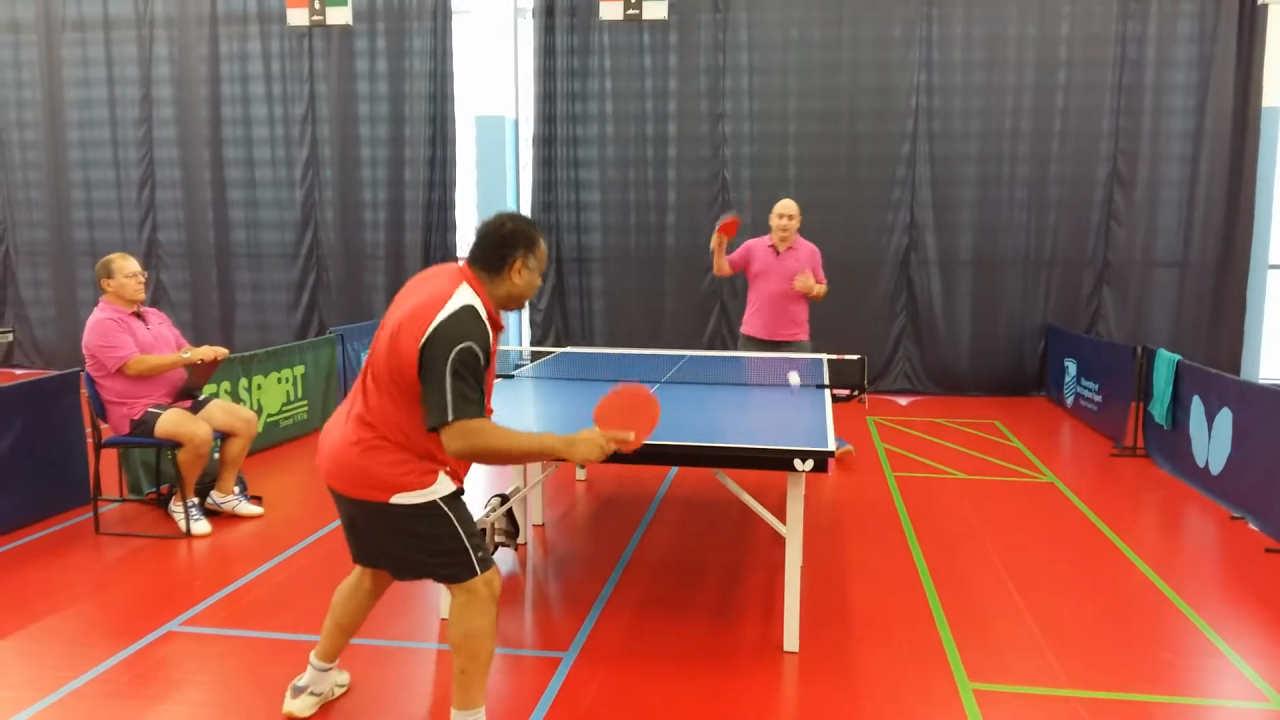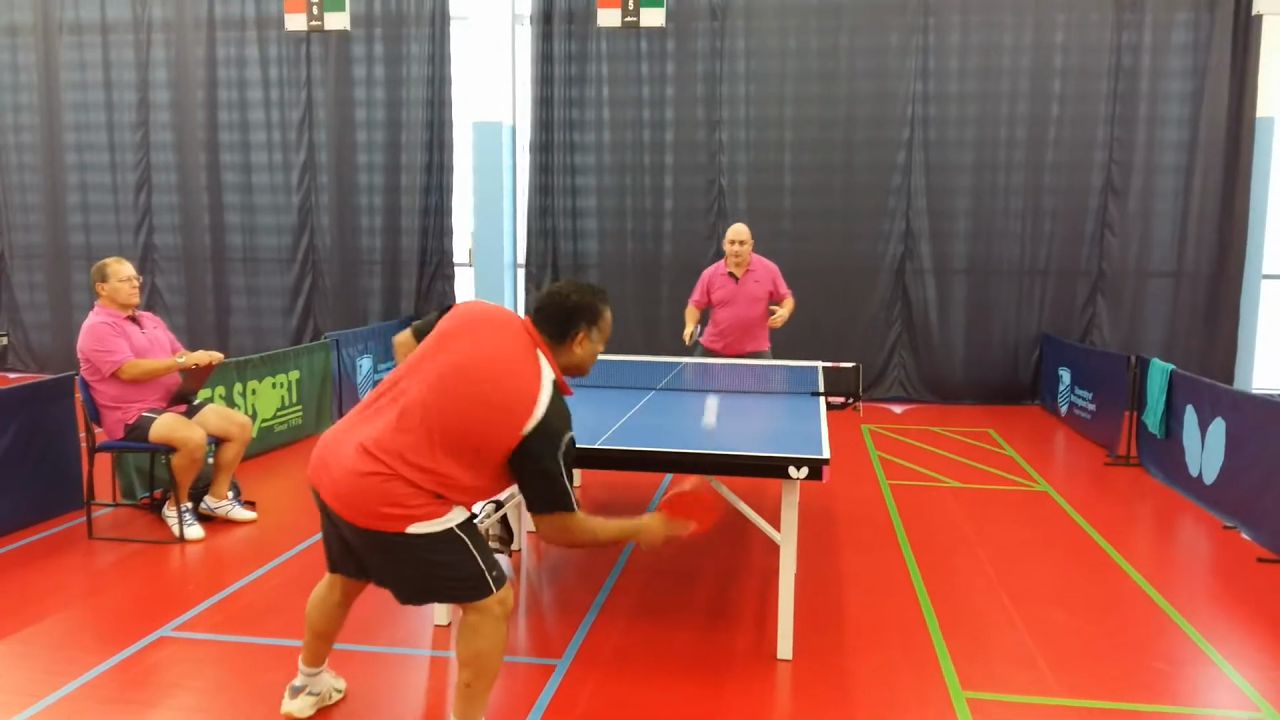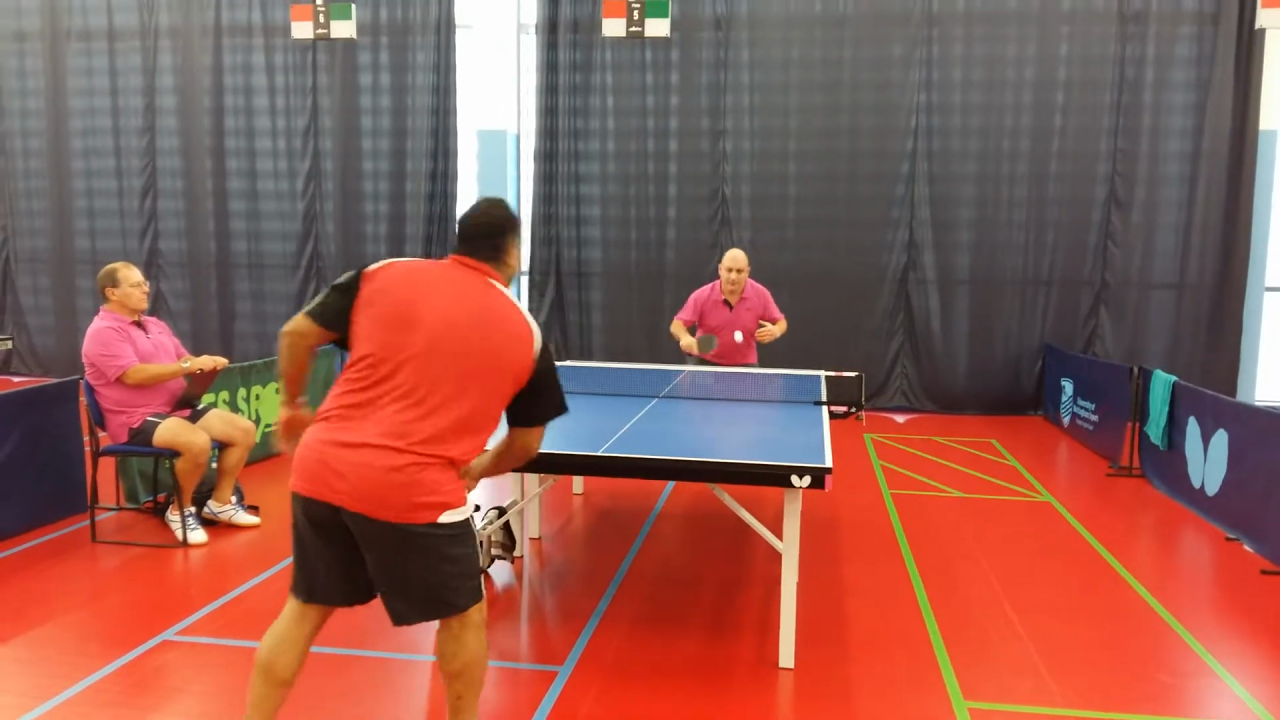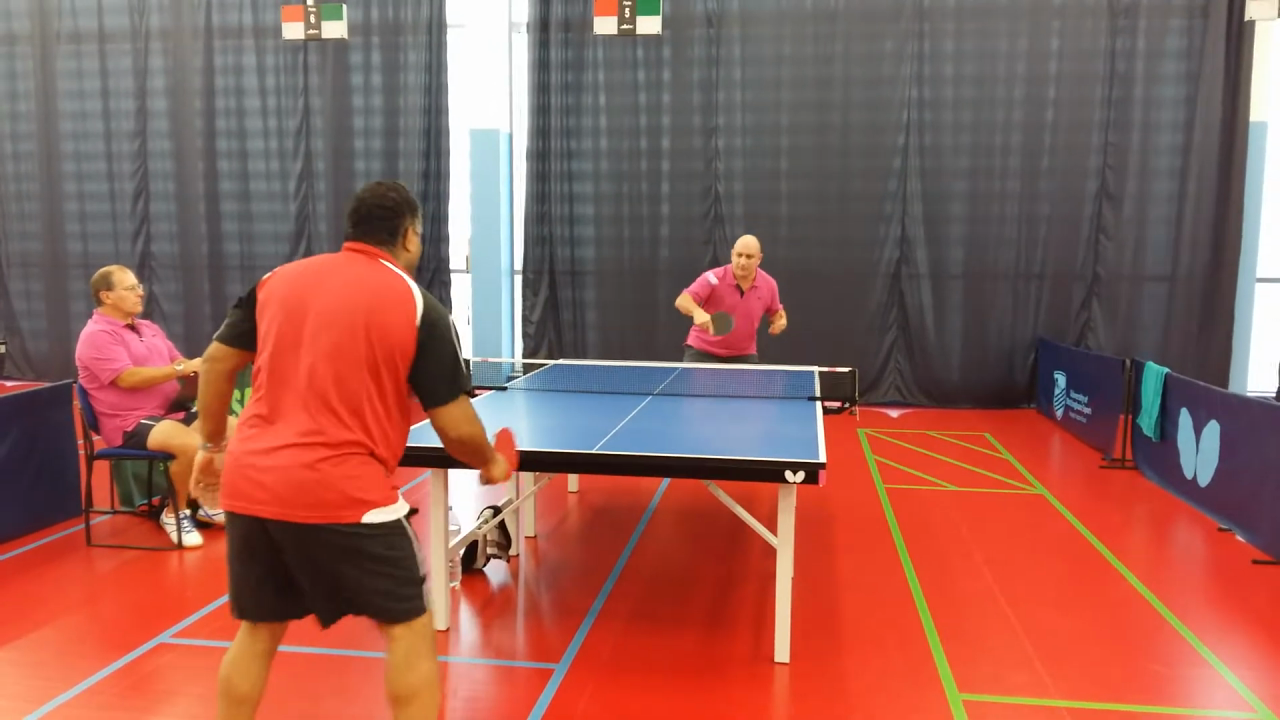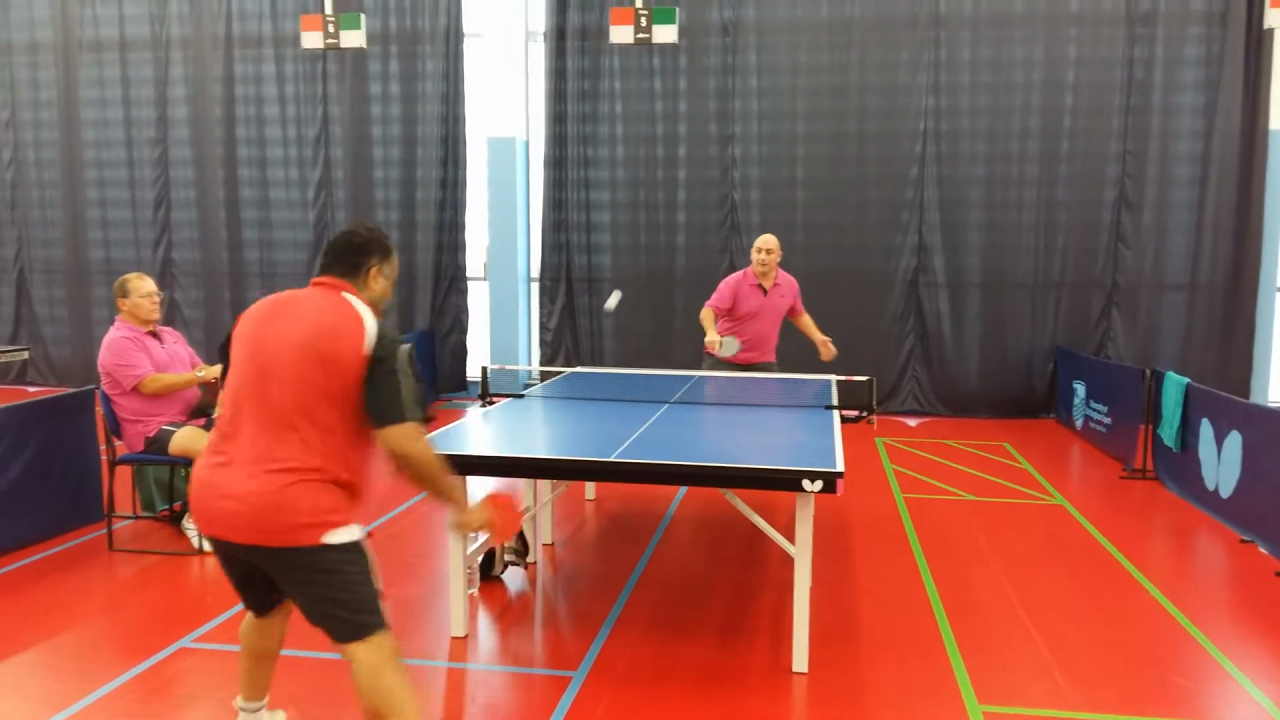
dt=0.4s
person 1, frame 1
left shoulder: (442, 277)
right shoulder: (461, 332)
right elbow: (464, 441)
right wrist: (567, 447)
left hip: (349, 453)
right hip: (394, 475)
left knee: (374, 569)
right knee: (479, 585)
person 1, frame 2
left shoulder: (477, 314)
right shoulder: (546, 412)
left elbow: (405, 346)
right elbow: (560, 528)
right wrist: (639, 529)
left hip: (335, 462)
right hip: (395, 500)
left knee: (347, 575)
right knee: (494, 605)
left ankle: (308, 684)
person 1, frame 3
left shoulder: (384, 275)
right shoulder: (523, 333)
left elbow: (297, 336)
right elbow: (526, 442)
left wrist: (291, 406)
right wrist: (481, 468)
left hip: (323, 470)
right hip: (414, 492)
left knee: (305, 611)
right knee: (462, 617)
person 1, frame 4
left shoulder: (280, 280)
right shoulder: (415, 305)
left elbow: (216, 364)
right elbow: (454, 424)
left wrist: (211, 447)
right wrist: (489, 462)
left hip: (253, 484)
right hip: (344, 495)
left knee: (257, 630)
right knee: (407, 629)
person 1, frame 5
left shoulder: (258, 313)
right shoulder: (374, 336)
right elbow: (404, 445)
right wrist: (460, 502)
left hip: (219, 504)
right hip: (303, 516)
left knee: (274, 606)
right knee: (373, 645)
person 2, frame 1
left shoulder: (155, 316)
right shoulder: (103, 323)
left elbow: (183, 350)
right elbow: (134, 366)
left wrist: (206, 353)
right wrist: (188, 356)
left hip: (178, 399)
right hip: (138, 411)
left knee: (246, 420)
right knee: (199, 434)
left ankle: (223, 493)
right ankle: (183, 501)
person 2, frame 2
left shoulder: (151, 320)
right shoulder: (99, 327)
left elbow: (179, 354)
right elbow: (129, 370)
left wrist: (201, 358)
right wrist: (184, 360)
left hip: (174, 403)
right hip: (133, 415)
left knee: (241, 425)
right knee: (194, 438)
left ankle: (217, 498)
right ankle: (176, 506)
person 2, frame 3
left shoulder: (156, 325)
right shoulder: (104, 332)
left elbow: (184, 360)
right elbow: (134, 375)
left wrist: (206, 363)
right wrist: (189, 366)
left hip: (178, 408)
right hip: (137, 420)
left knee: (245, 430)
right knee: (197, 443)
left ankle: (220, 502)
right ankle: (180, 511)
person 2, frame 4
left shoulder: (149, 328)
right shoulder: (97, 335)
left elbow: (177, 362)
right elbow: (127, 378)
left wrist: (196, 366)
right wrist: (180, 369)
left hip: (172, 411)
right hip: (130, 423)
left knee: (234, 431)
right knee: (191, 444)
left ankle: (212, 505)
right ankle: (174, 513)
person 2, frame 5
left shoulder: (170, 334)
right shoulder: (118, 341)
left elbow: (198, 370)
right elbow: (148, 385)
left wrist: (216, 373)
right wrist: (202, 375)
left hip: (192, 417)
right hip: (155, 429)
right ankle: (195, 517)
